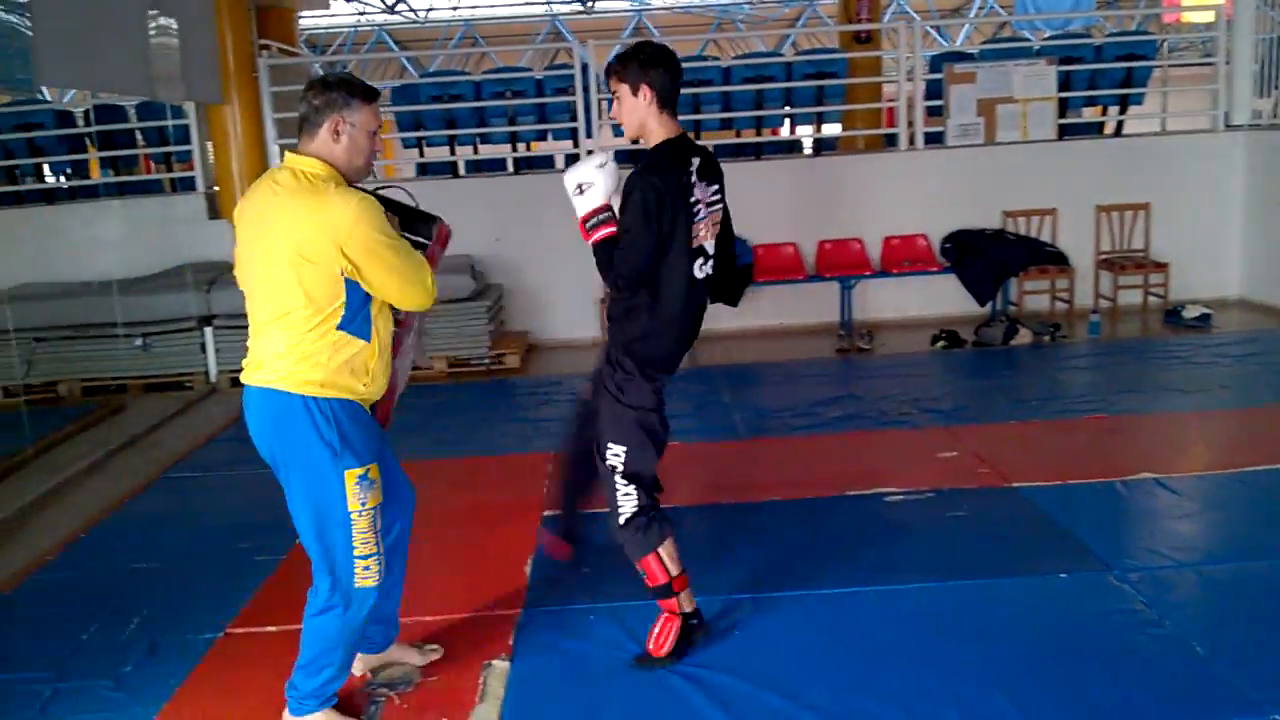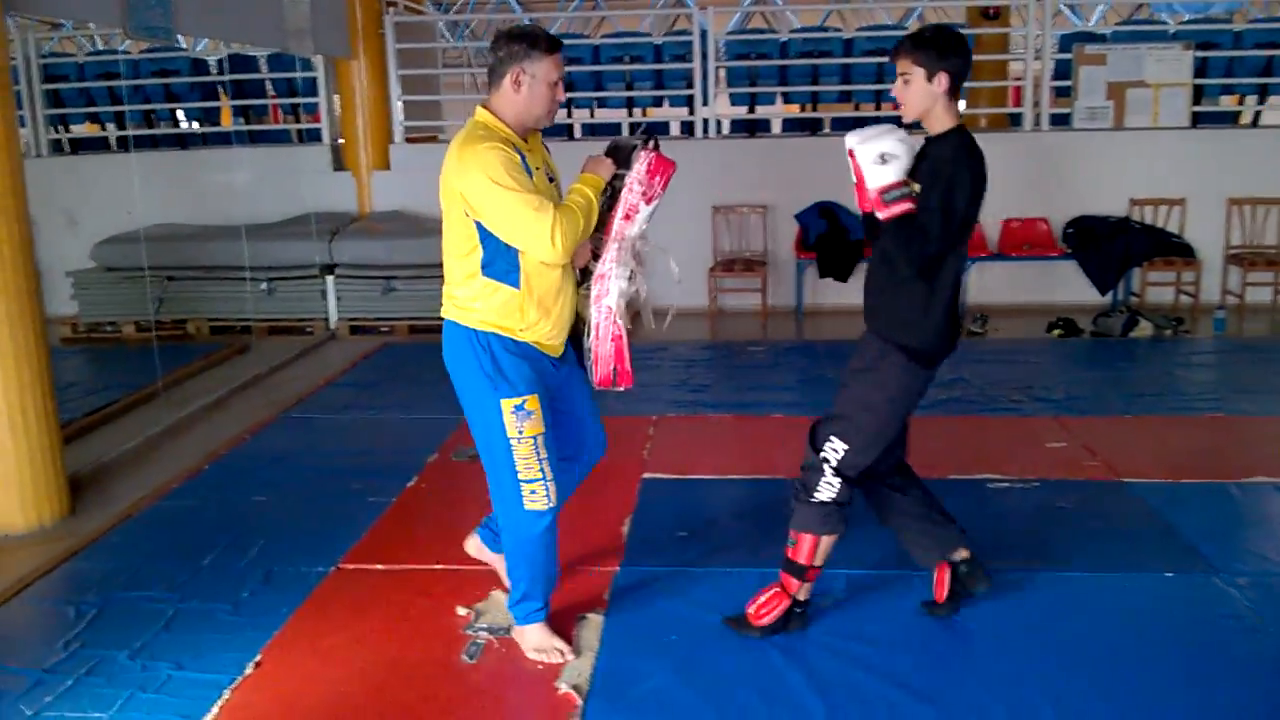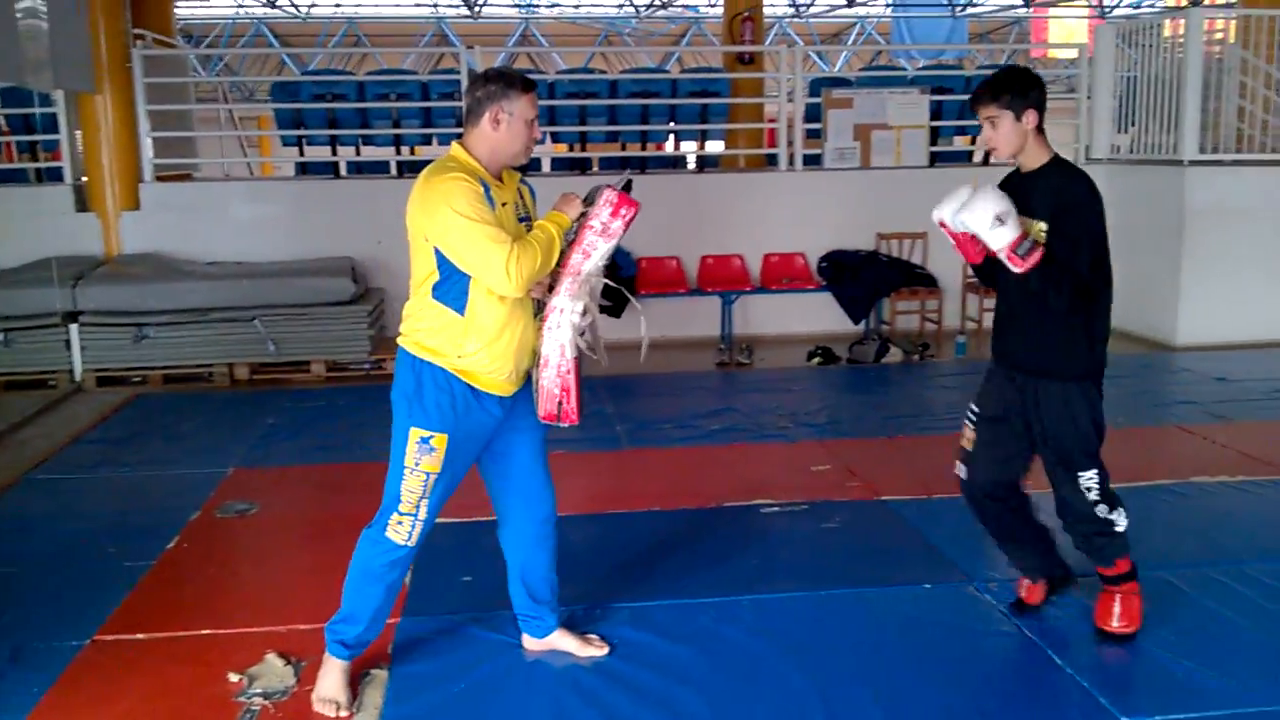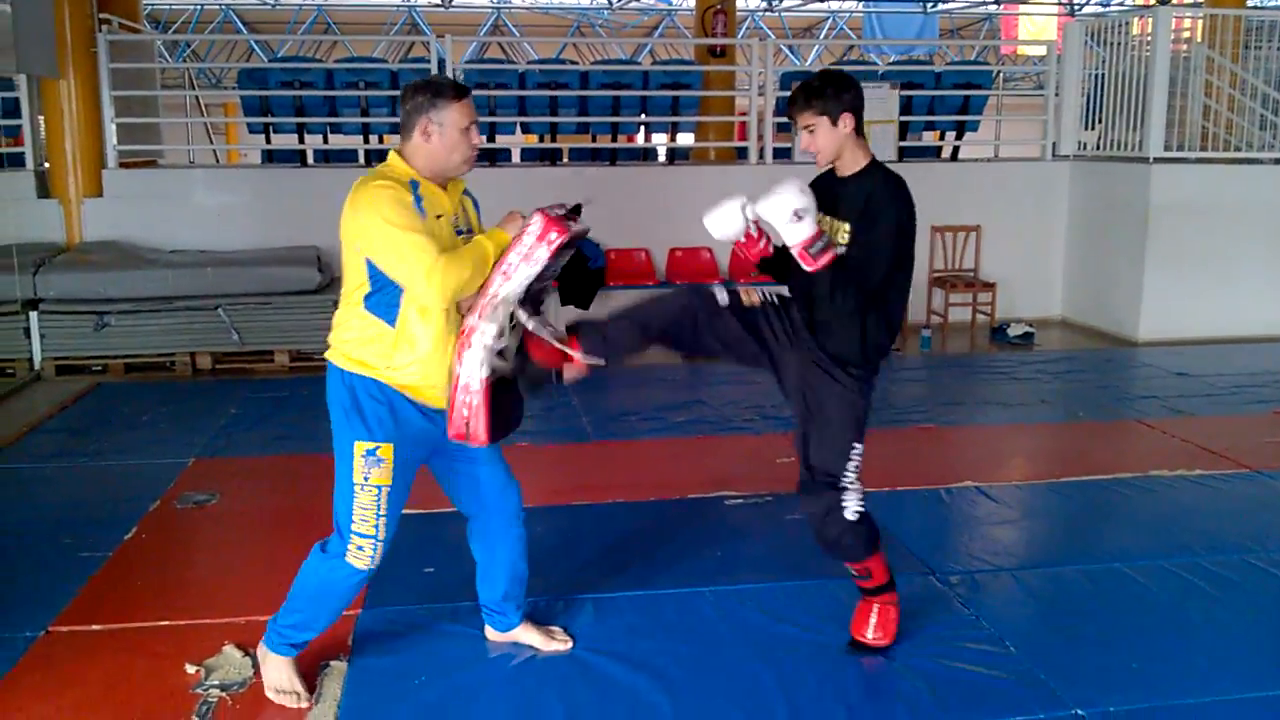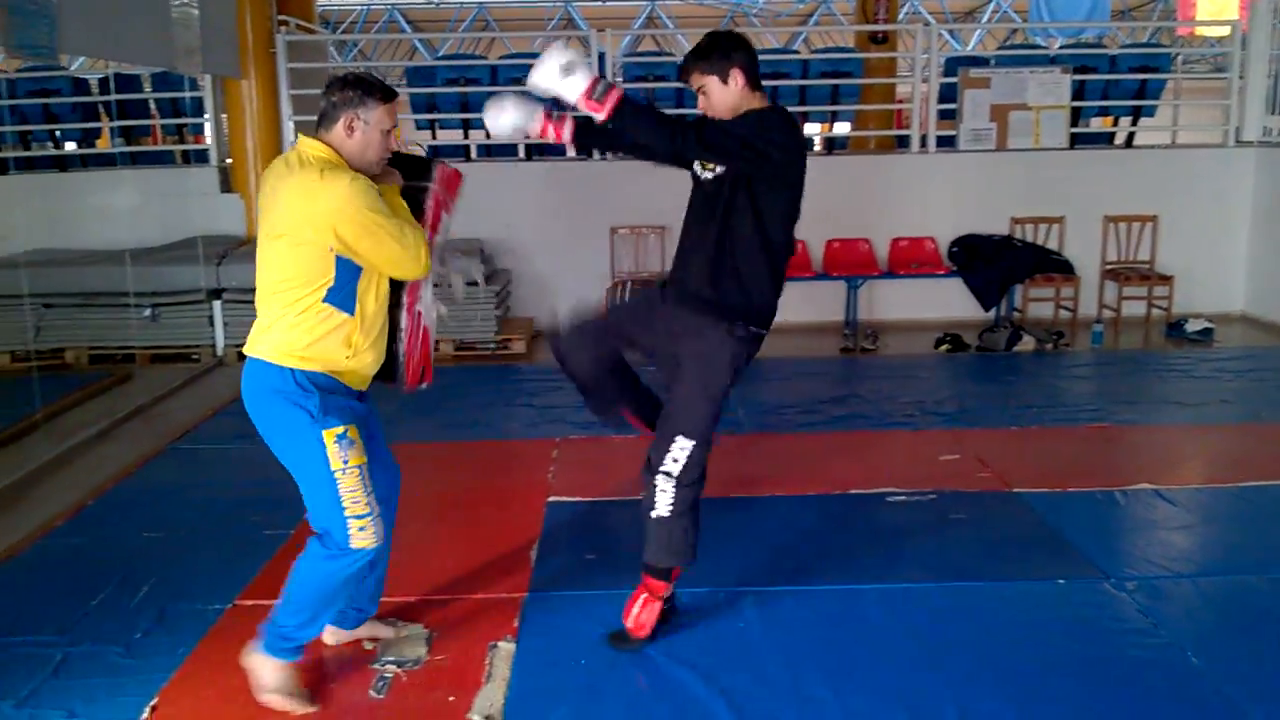
dt=1s
person 1, frame 1
left shoulder: (259, 196)
right shoulder: (347, 209)
right elbow: (418, 291)
right wrist: (391, 240)
left hip: (277, 395)
right hip: (313, 410)
left knee: (393, 505)
right knee: (350, 563)
left ankle: (375, 642)
person 1, frame 2
left shoulder: (527, 144)
right shoulder: (480, 156)
right elbow: (551, 238)
left wrist: (581, 243)
right wrist: (592, 182)
left hip: (537, 341)
right hip: (490, 346)
left knee: (581, 446)
right knee: (531, 486)
left ankle: (496, 539)
right ankle: (528, 616)
person 1, frame 3
left shoulder: (511, 185)
right shoulder: (446, 188)
left elbow: (527, 272)
right elbow: (510, 271)
left wrist: (558, 267)
right wrist: (558, 221)
left hip: (507, 382)
right hip: (442, 381)
left knee: (531, 508)
right knee: (402, 524)
left ankle: (539, 627)
right ankle: (339, 652)
person 1, frame 4
left shoulder: (457, 198)
right shoulder: (377, 197)
left elbow: (468, 282)
right elbow: (440, 280)
left wrist: (488, 292)
right wrist: (499, 238)
left hip: (445, 392)
right hip: (375, 394)
left knee: (499, 505)
right knee: (361, 543)
left ankle: (504, 619)
right ankle: (279, 645)
person 1, frame 5
left shoulder: (290, 171)
right shoulder: (339, 189)
right elbow: (411, 256)
right wrist: (392, 194)
left hip: (323, 380)
right hip: (297, 389)
left knee: (375, 495)
right knee: (355, 532)
left ankle: (344, 617)
right ankle: (273, 651)
person 2, frame 1
left shoulder: (658, 181)
right shoulder: (699, 164)
left elbow: (623, 276)
right elbow: (726, 270)
left wrist: (594, 210)
left hip: (639, 353)
right hip: (651, 337)
left knee: (628, 486)
right knee: (588, 428)
left ankle: (681, 613)
right ankle: (569, 534)
person 2, frame 2
left shoulder: (955, 161)
right shoulder: (936, 154)
left elbow: (914, 258)
left wrist: (884, 192)
right wrist: (875, 190)
left hip: (907, 339)
right hip: (901, 333)
left knee: (830, 459)
right knee: (872, 456)
left ankle: (794, 593)
right ankle: (957, 562)
person 2, frame 3
left shoulder: (1074, 192)
right shoulder: (1007, 190)
left elbow: (1072, 296)
left wrist: (1016, 248)
right wrist: (974, 248)
left hip: (1066, 374)
right hip: (1009, 368)
left knee: (1081, 490)
right knee: (983, 480)
left ankle: (1120, 584)
right ankle: (1044, 572)
person 2, frame 4
left shoulder: (888, 198)
right shoulder: (818, 188)
left elbow: (862, 301)
left wrist: (810, 248)
right wrist: (760, 247)
left hip: (842, 362)
right hip: (792, 326)
left knee: (831, 485)
right knee: (685, 307)
left ankle: (878, 592)
right ankle: (573, 350)
person 2, frame 5
left shoulder: (774, 137)
right shoulder: (712, 135)
left elbow: (671, 138)
right elbow: (644, 138)
left wrist: (599, 99)
right wrist: (551, 125)
left hip: (726, 321)
right hip: (678, 300)
left knee: (675, 463)
right knee: (576, 345)
left ankle: (657, 590)
right ankle: (658, 421)
